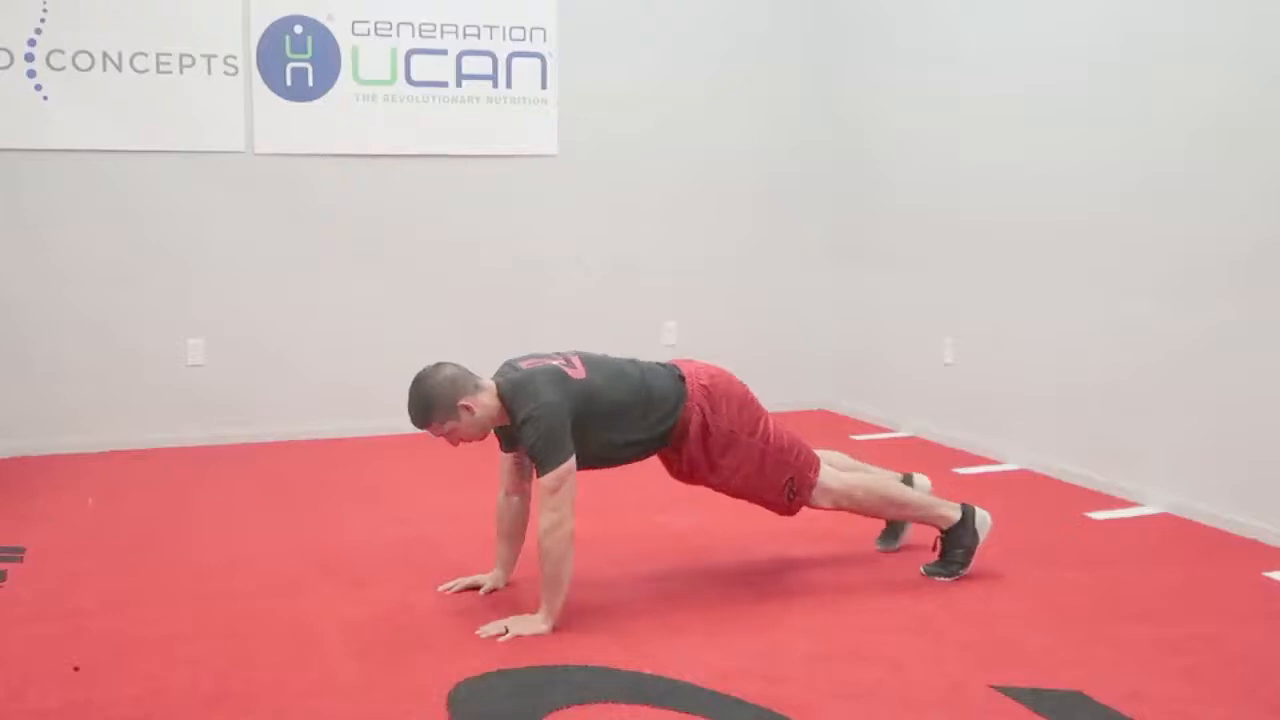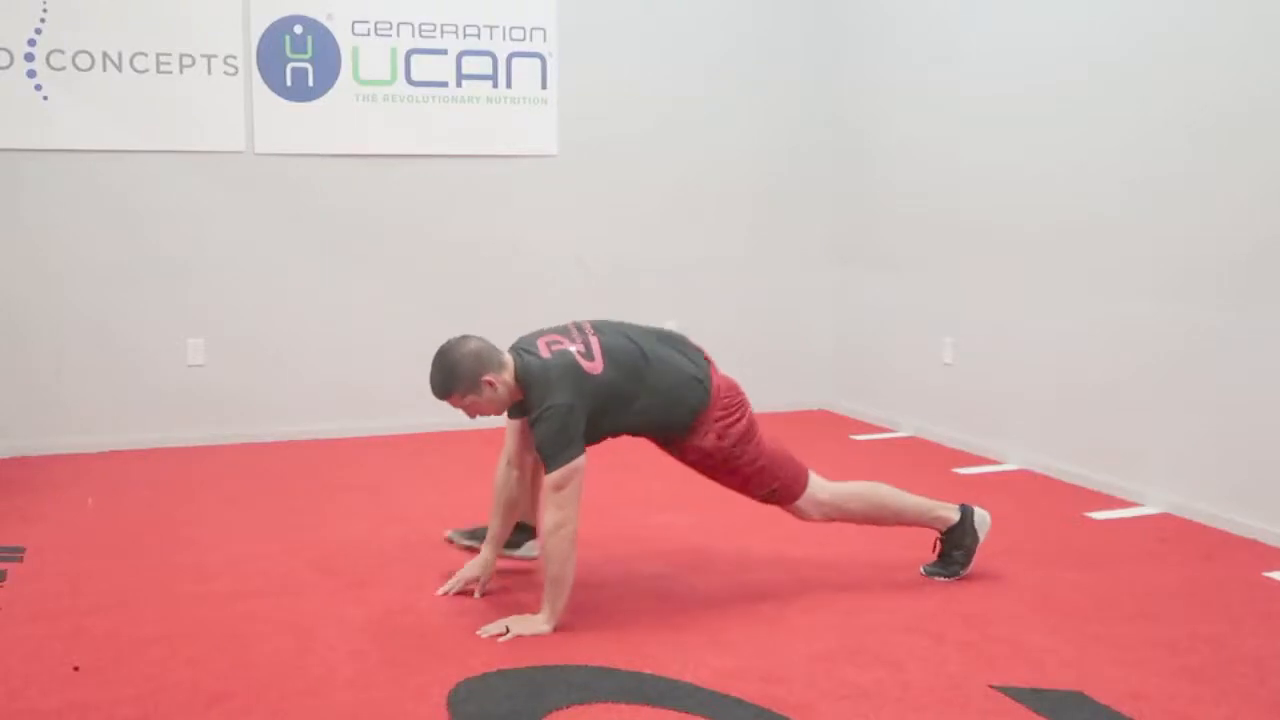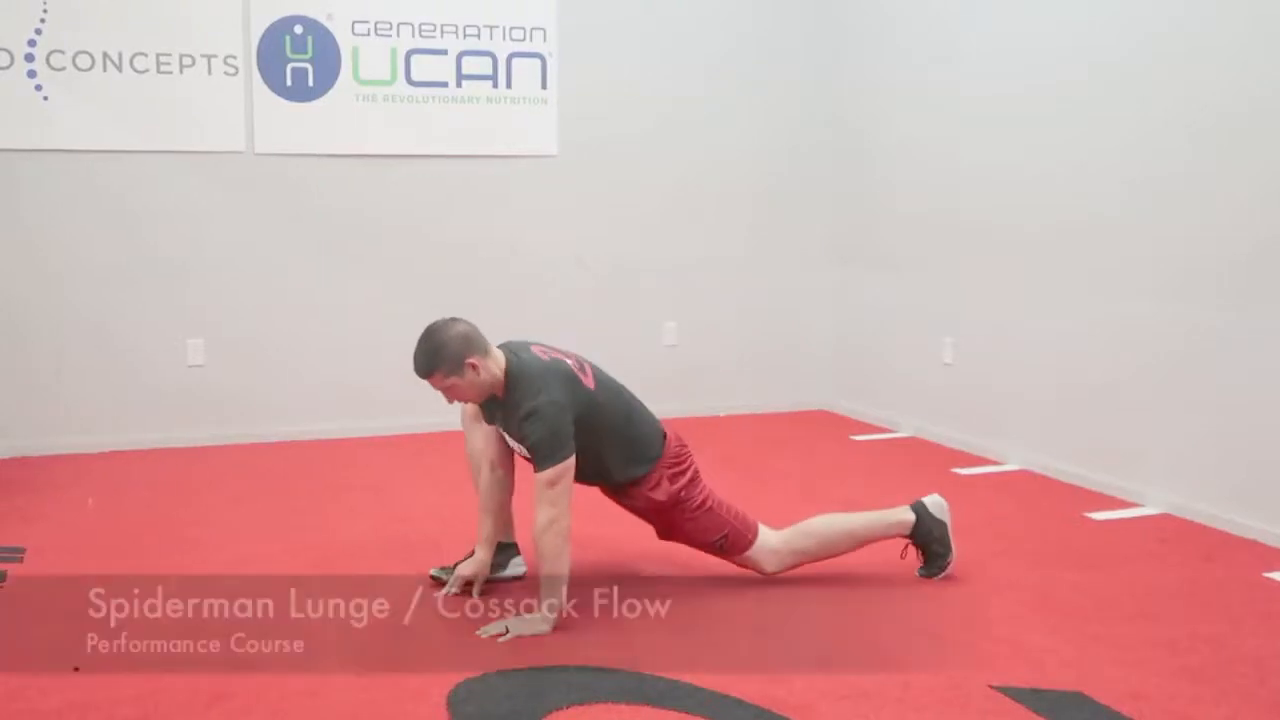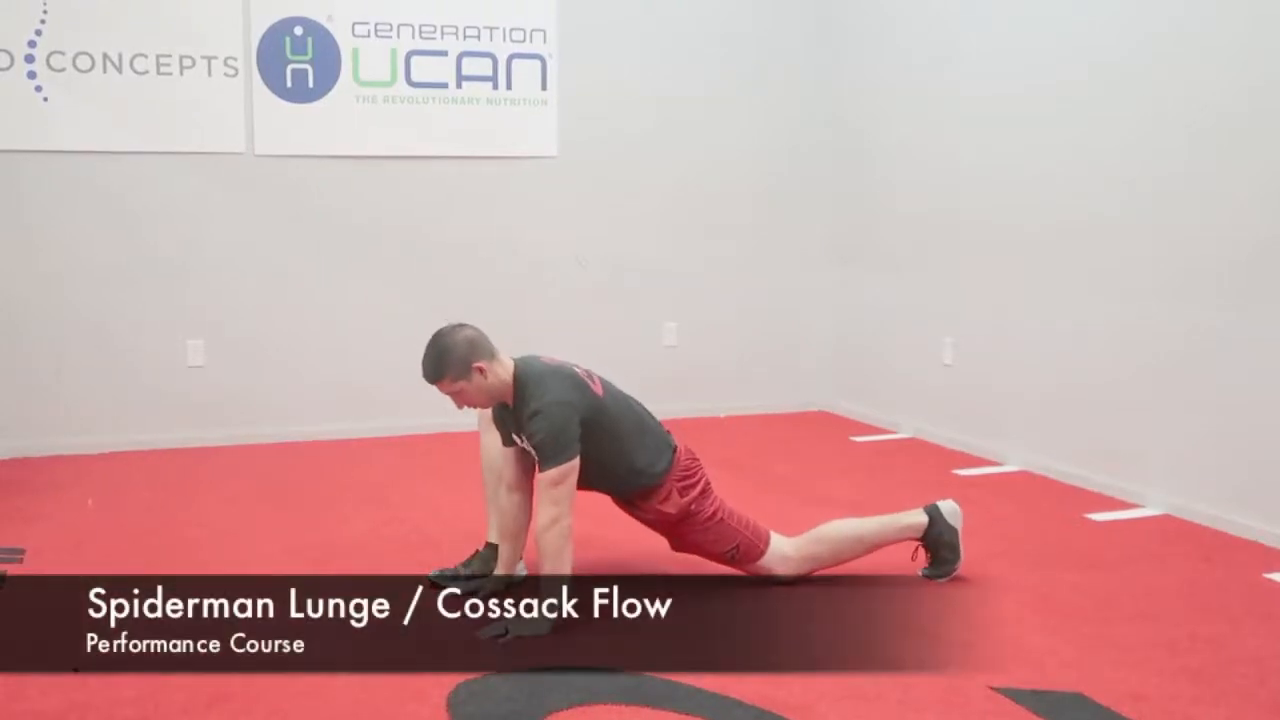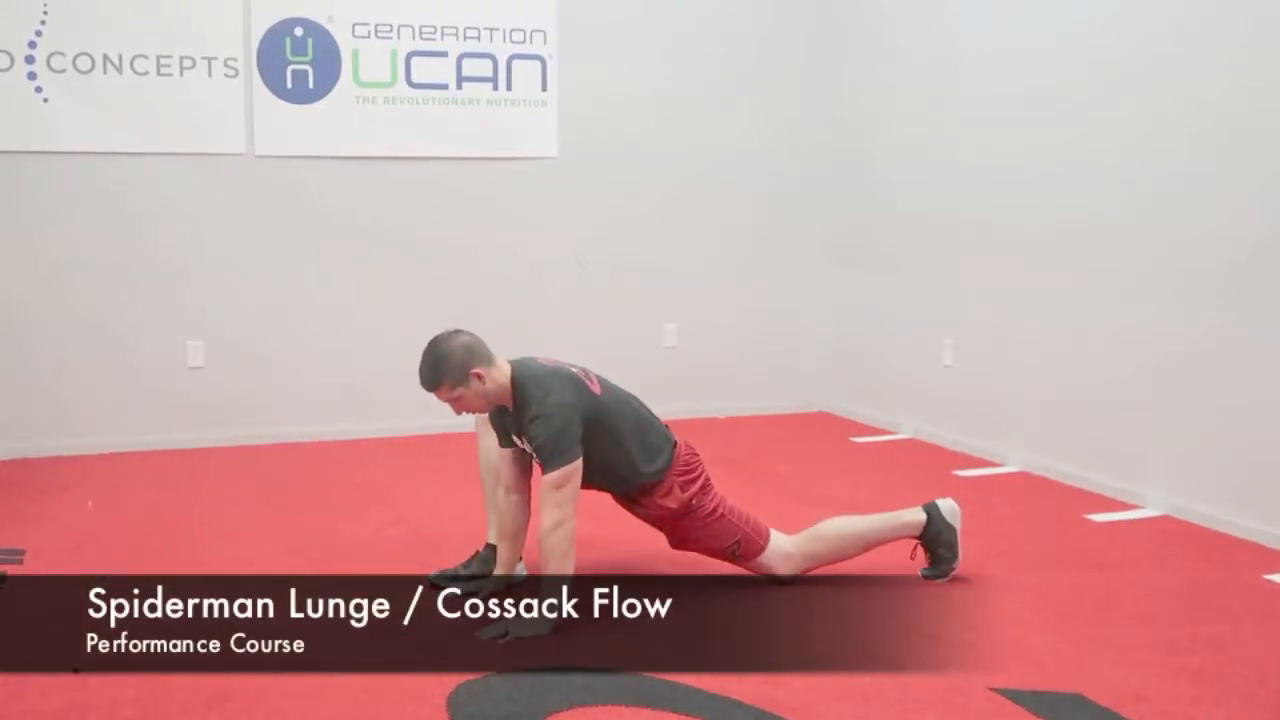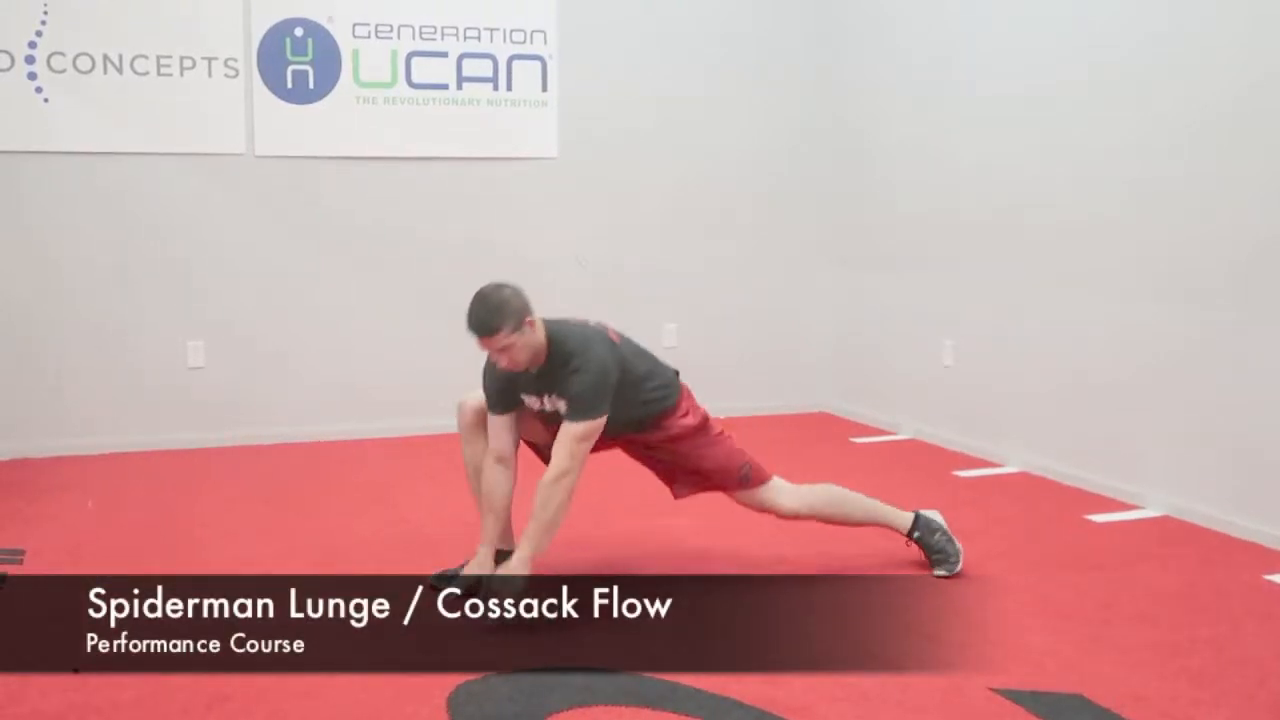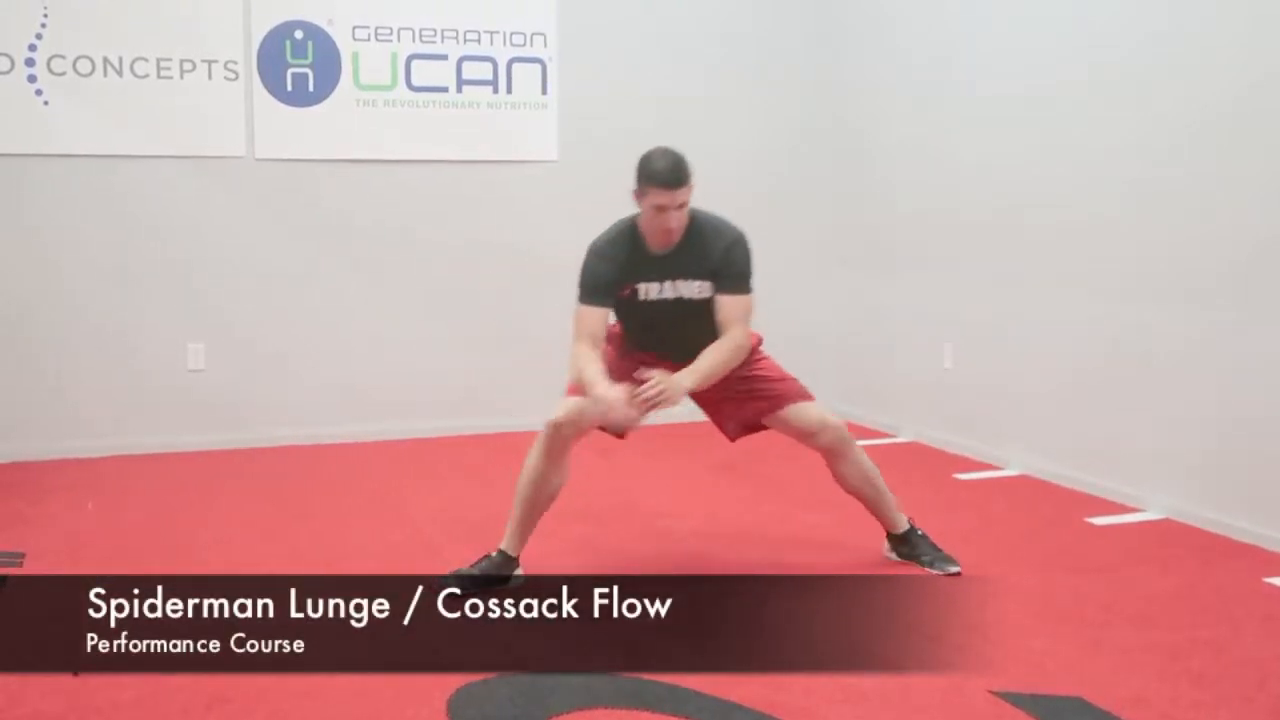
dt=0.4s
person 1, frame 1
left shoulder: (538, 411)
right shoulder: (507, 394)
left elbow: (556, 521)
right elbow: (513, 491)
left wrist: (545, 617)
right wrist: (500, 572)
left hip: (704, 410)
right hip: (684, 406)
left knee: (824, 487)
right knee: (804, 467)
left ankle: (958, 520)
right ankle: (906, 485)
person 1, frame 2
left shoulder: (554, 400)
right shoulder: (517, 363)
left elbow: (562, 515)
right elbow: (515, 461)
left wrist: (547, 617)
right wrist: (488, 553)
left hip: (702, 415)
left knee: (815, 499)
left ankle: (955, 520)
right ankle: (518, 535)
person 1, frame 3
left shoulder: (542, 402)
right shoulder: (498, 368)
left elbow: (553, 517)
right elbow: (496, 466)
left wrist: (544, 615)
right wrist: (485, 552)
left hip: (654, 477)
right hip: (616, 458)
left knee: (773, 554)
right knee: (479, 424)
left ankle: (916, 518)
right ankle: (502, 555)
person 1, frame 4
left shoulder: (548, 407)
right shoulder: (509, 390)
left elbow: (554, 519)
right elbow: (514, 488)
right wrist: (502, 574)
left hip: (665, 488)
right hip: (629, 469)
left knee: (788, 561)
right knee: (490, 435)
left ankle: (929, 521)
right ankle: (492, 558)
person 1, frame 5
left shoulder: (548, 406)
right shoulder: (505, 393)
left elbow: (559, 519)
right elbow: (511, 488)
right wrist: (502, 577)
left hip: (664, 482)
right hip: (628, 466)
left knee: (788, 558)
right knee: (489, 439)
left ankle: (926, 519)
right ankle: (494, 557)
person 1, frame 6
left shoulder: (587, 358)
right shoulder: (500, 365)
left elbow: (565, 470)
right elbow: (499, 459)
left wrist: (523, 562)
right wrist: (488, 549)
left hip: (662, 420)
right hip: (580, 417)
left knee: (780, 501)
right knee: (473, 413)
left ankle: (915, 525)
right ankle: (496, 560)
person 1, frame 7
left shoulder: (725, 241)
right shoulder: (607, 252)
left elbow: (736, 336)
right elbow: (584, 347)
left wrist: (680, 384)
right wrist: (604, 395)
left hip: (721, 356)
right hip: (636, 353)
left knee: (829, 432)
right knee: (559, 428)
left ankle: (904, 535)
right ankle: (506, 558)
